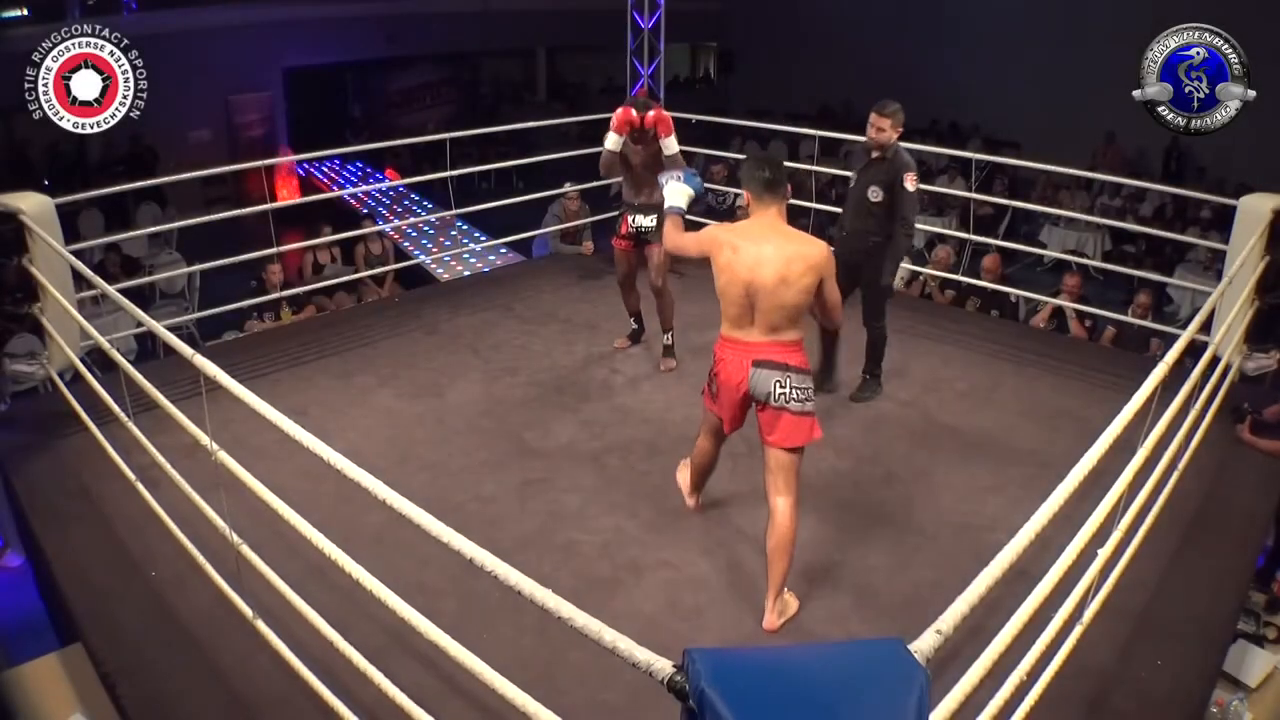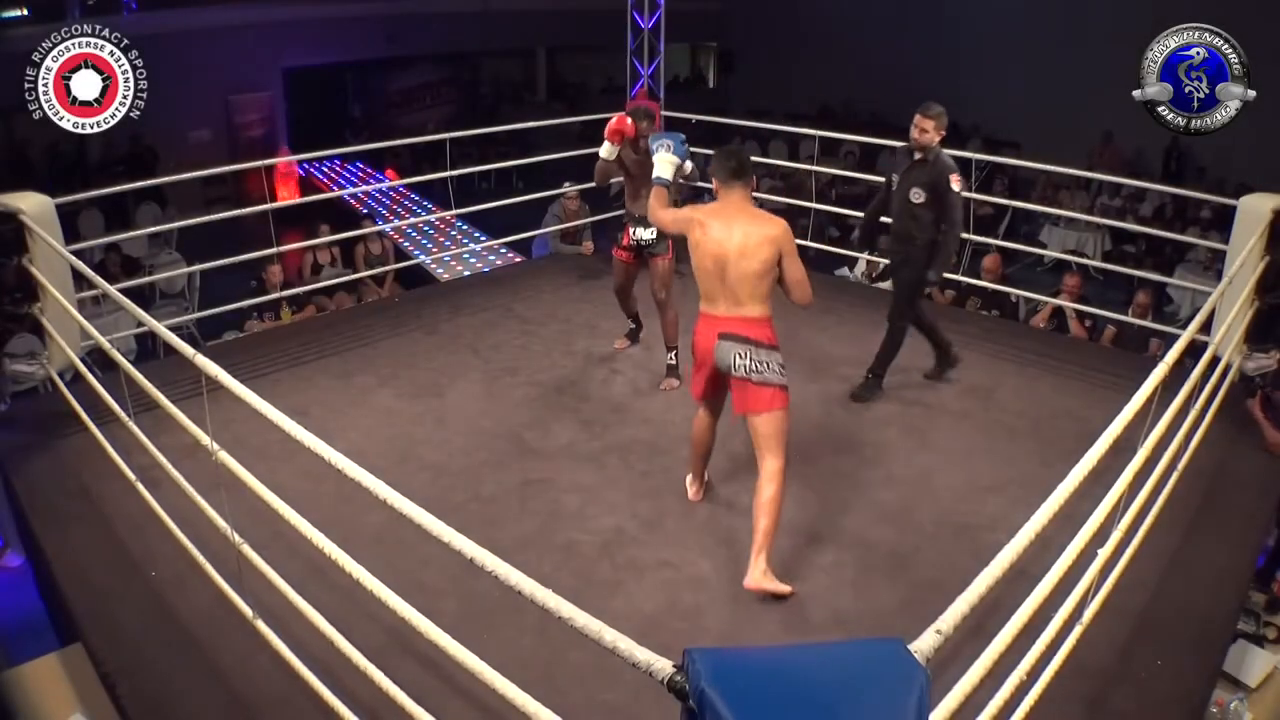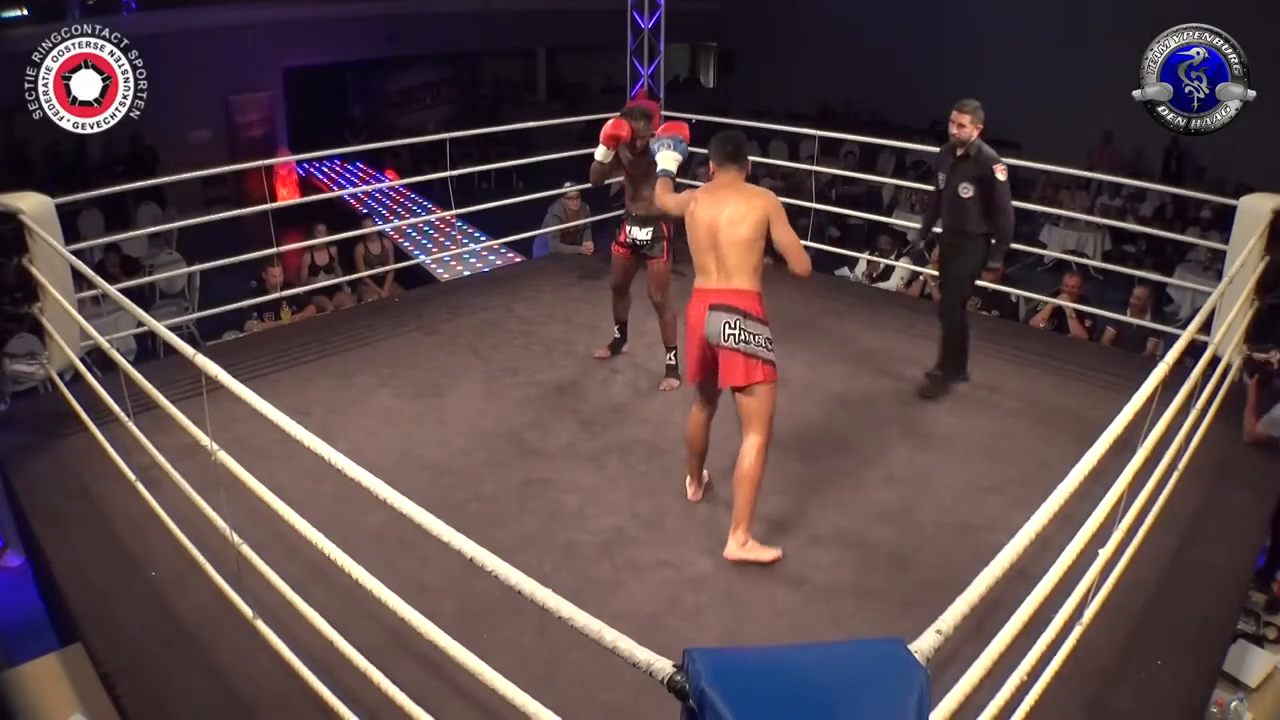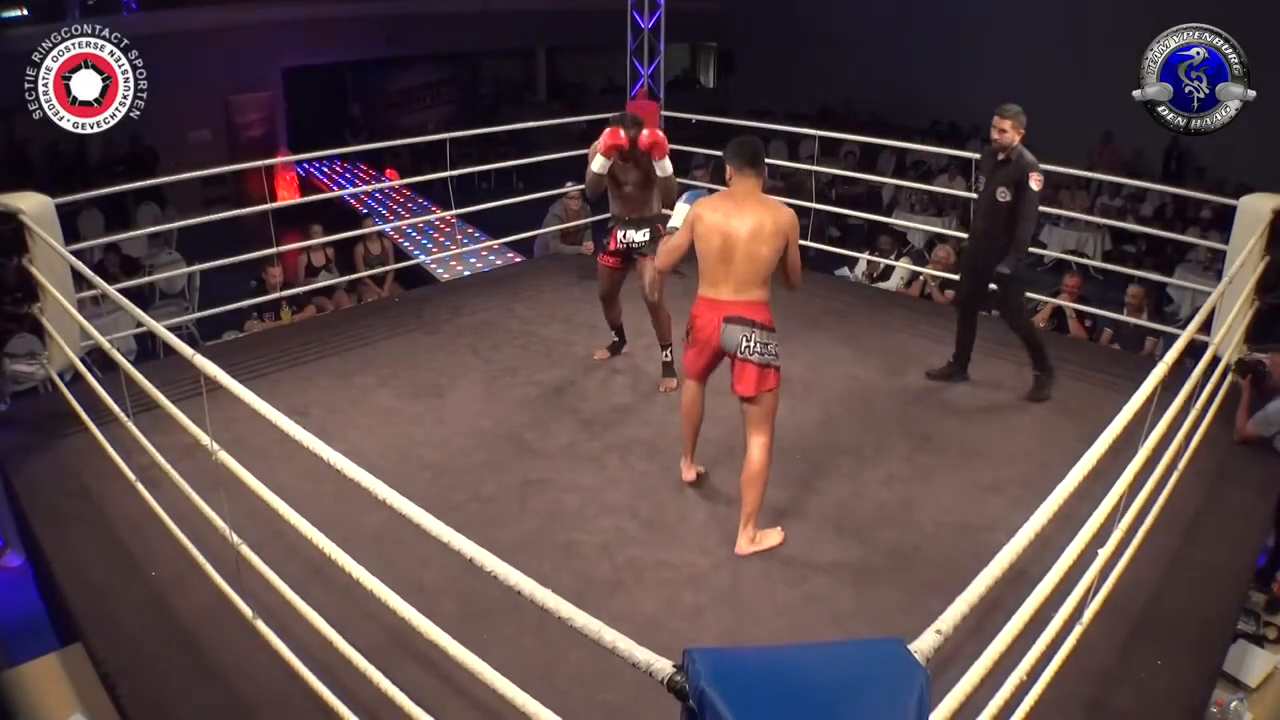
dt=0.3s
person 1, frame 1
left shoulder: (721, 239)
right shoulder: (815, 252)
left elbow: (670, 241)
right elbow: (833, 321)
left wrist: (675, 201)
left hip: (732, 360)
right hip: (785, 370)
left knee: (712, 432)
right knee: (782, 496)
left ankle: (693, 487)
right ankle: (775, 605)
person 1, frame 2
left shoulder: (696, 220)
right shoulder: (775, 229)
left elbow: (655, 213)
right elbow: (803, 298)
left wrist: (662, 170)
left hip: (709, 335)
right hip: (755, 343)
left knee: (708, 409)
right knee: (772, 460)
left ankle: (696, 481)
right ankle: (759, 566)
person 1, frame 3
left shoulder: (693, 198)
right shoulder: (764, 202)
left elbow: (660, 200)
right elbow: (802, 268)
left wrist: (665, 163)
left hip: (700, 311)
right hip: (744, 317)
left knee: (703, 404)
right knee: (755, 433)
left ankle: (694, 481)
right ankle: (740, 538)
person 1, frame 4
left shoulder: (701, 209)
right shoulder: (783, 217)
left elbow: (662, 264)
right elbow: (793, 281)
left wrist: (677, 222)
left hip: (707, 318)
right hip: (753, 325)
left knee: (694, 378)
right knee: (759, 435)
left ankle: (688, 463)
right ankle: (748, 534)
person 2, frame 1
left shoulder: (903, 167)
right shoulder: (860, 153)
left elbow: (905, 225)
left wrist: (890, 267)
left hip: (877, 252)
right hip: (847, 244)
left knee: (873, 319)
left ankle: (871, 378)
right ankle: (826, 372)
person 2, frame 2
left shoulder: (945, 169)
right shoulder: (901, 155)
left elbow: (953, 224)
right elbow: (884, 195)
left wrist: (938, 266)
right wrist: (865, 227)
left hip: (919, 253)
right hip: (897, 246)
left knee: (898, 317)
right knee: (911, 310)
left ankle: (874, 378)
right ankle: (946, 353)
person 2, frame 3
left shoulder: (989, 162)
right shoulder: (946, 153)
left elbow: (1003, 211)
left wrist: (998, 253)
right wrist: (925, 229)
left hip: (973, 244)
right hip: (949, 241)
left knee: (949, 308)
right knee: (951, 306)
left ankle: (947, 372)
right ankle: (955, 366)
person 2, frame 4
left shoulder: (1027, 167)
right shoulder: (987, 157)
left elbow: (1027, 219)
left wrist: (1012, 259)
left hip: (1004, 251)
right hip: (979, 245)
left knee: (1015, 315)
right knee: (965, 305)
left ankle: (1043, 372)
right ankle: (958, 365)
person 3, frame 1
left shoulder: (662, 136)
right shoulder: (618, 138)
left elbow: (679, 172)
right elbow: (605, 172)
left wrist: (667, 138)
right wrist: (615, 135)
left hip: (658, 215)
right hip: (629, 214)
left knee: (657, 283)
right knee: (624, 279)
left ankle: (668, 344)
right ankle: (637, 328)
person 3, frame 2
right shoulder: (621, 148)
left elbow: (692, 178)
right elbow: (600, 179)
left wrist: (680, 159)
right wrist: (610, 144)
left hip: (660, 228)
right hip: (632, 225)
left knee: (662, 297)
right knee: (621, 287)
left ankle: (672, 365)
right ankle: (635, 328)
person 3, frame 3
right shoulder: (619, 145)
right elbow: (597, 180)
right wrist: (605, 147)
left hip: (657, 227)
right hip: (630, 224)
left knee: (659, 298)
right knee: (618, 286)
left ankle: (672, 364)
right ankle: (619, 338)
person 3, frame 4
left shoulder: (651, 151)
right shoulder: (601, 148)
left elbow: (671, 197)
right elbow: (591, 192)
left wrist: (662, 159)
right wrist: (604, 156)
left hip: (649, 230)
right hip: (618, 230)
left knee: (653, 298)
right knee: (606, 294)
left ankle: (668, 362)
right ankle: (618, 341)
